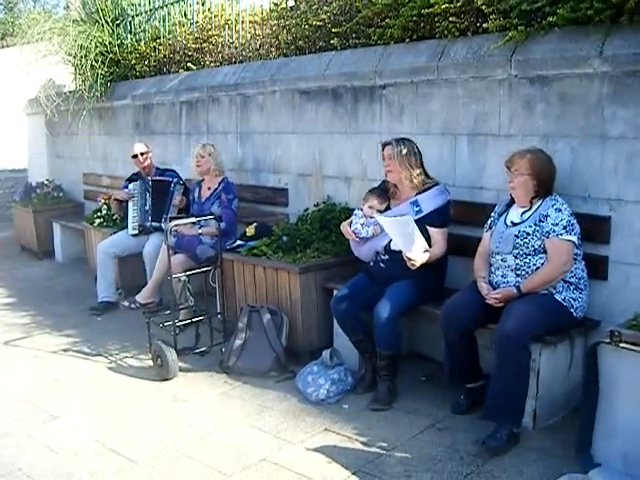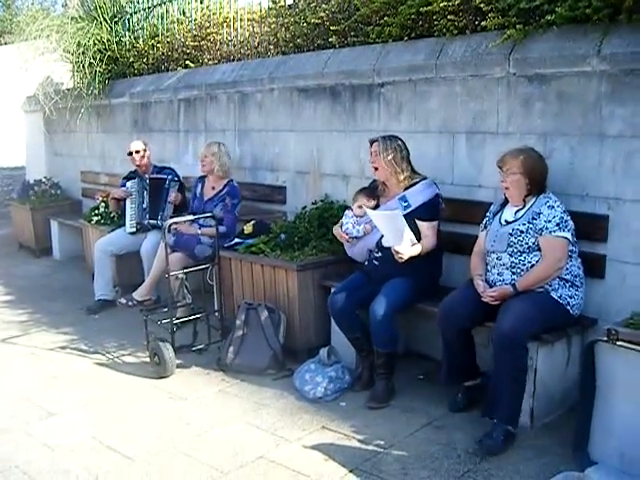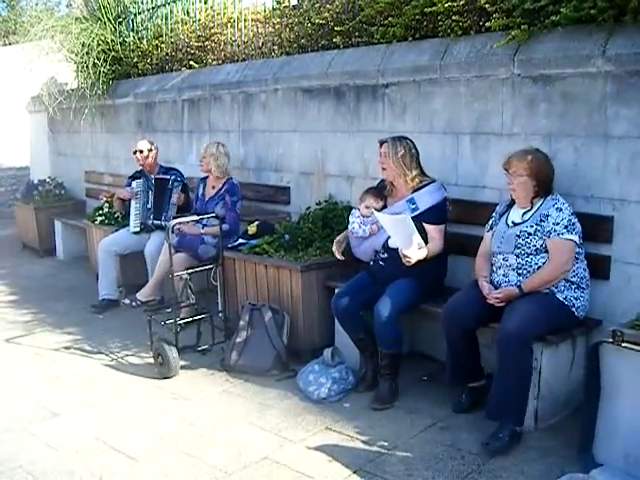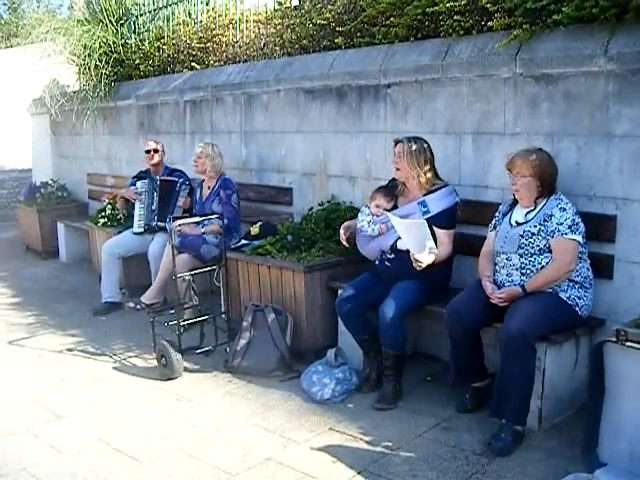
dt=0.5s
person 1, frame 1
left shoulder: (556, 211)
right shoulder: (503, 208)
left elbow: (560, 265)
right elbow: (483, 252)
left wrist: (516, 291)
right wrist: (482, 282)
left hip: (550, 294)
right hip: (498, 289)
left knee: (510, 332)
right knee: (452, 313)
left ankle: (507, 424)
right ankle: (473, 383)
person 1, frame 2
left shoulder: (549, 208)
right shoulder: (497, 209)
left elbow: (554, 263)
right elbow: (479, 251)
left wrist: (512, 289)
right wrist: (479, 280)
left hip: (546, 292)
right hip: (495, 287)
left knee: (508, 330)
right knee: (450, 311)
left ankle: (504, 423)
right ankle: (471, 381)
person 1, frame 3
left shoulder: (557, 211)
right shoulder: (503, 209)
left elbow: (561, 265)
right elbow: (484, 252)
left wrist: (518, 290)
right wrist: (484, 281)
left hip: (552, 294)
right hip: (500, 289)
left knee: (513, 331)
right knee: (454, 312)
left ankle: (510, 423)
right ankle: (474, 382)
person 1, frame 4
left shoulder: (560, 210)
right shoulder: (506, 209)
left elbow: (565, 265)
right elbow: (487, 252)
left wrist: (521, 290)
right wrist: (487, 281)
left hip: (555, 293)
right hip: (503, 288)
left knee: (516, 331)
right knee: (458, 312)
left ankle: (512, 423)
right ankle: (479, 382)
person 2, frame 1
left shoulder: (432, 196)
right shoulder: (385, 190)
left elbow: (440, 245)
left wrist: (423, 257)
right wrist: (348, 225)
left hip: (418, 276)
right hip: (380, 270)
left knee: (384, 312)
right knee: (340, 304)
left ankle: (387, 381)
right ankle: (371, 364)
person 2, frame 2
left shoulder: (421, 191)
right shoulder: (376, 189)
left elbow: (430, 239)
left wrist: (412, 250)
right wrist: (339, 228)
left hip: (413, 272)
right hip: (376, 268)
left knee: (379, 310)
right knee: (337, 302)
left ankle: (384, 379)
right ankle: (367, 362)
person 2, frame 3
left shoulder: (429, 193)
right shoulder: (383, 189)
left elbow: (437, 242)
left wrist: (420, 253)
right wrist: (343, 237)
left hip: (418, 274)
right hip: (381, 269)
left knee: (384, 311)
right knee: (341, 303)
left ankle: (388, 379)
right ankle: (371, 363)
person 2, frame 4
left shoulder: (439, 197)
right shoulder: (394, 187)
left elbow: (446, 245)
left wrist: (430, 257)
right wrist: (350, 225)
left hip: (422, 275)
right hip: (386, 269)
left knee: (389, 312)
right knee: (345, 303)
left ankle: (392, 380)
right ankle: (374, 363)
person 3, frame 1
left shoulder: (169, 176)
right shoulder: (131, 181)
left elbow: (186, 201)
right elbow: (117, 211)
left wrist: (182, 202)
right wrist: (116, 197)
left hip: (162, 229)
left knee: (150, 251)
right knee: (104, 248)
left ankle: (154, 299)
right ankle: (108, 298)
person 3, frame 2
left shoulder: (167, 174)
right shoulder: (129, 179)
left elbow: (183, 202)
right elbow: (115, 209)
left wrist: (178, 199)
right wrist: (113, 196)
left hip: (160, 227)
left knee: (147, 249)
right knee: (101, 246)
right ankle: (105, 296)
person 3, frame 3
left shoulder: (173, 175)
right shoulder: (135, 179)
left elbow: (187, 203)
right elbow: (120, 208)
left wrist: (181, 200)
right wrist: (118, 195)
left hip: (164, 228)
left knee: (151, 250)
right knee: (105, 246)
right ankle: (109, 296)
person 3, frame 4
left shoulder: (178, 176)
right shoulder: (139, 178)
left elbow: (191, 201)
right elbow: (122, 207)
left wrist: (187, 203)
right wrist: (122, 194)
left hip: (167, 229)
left knee: (155, 251)
right knee: (109, 248)
right ankle: (112, 299)
person 4, frame 1
left shoulder: (226, 187)
right shoulder: (197, 187)
left elbow: (228, 225)
right elbow: (193, 218)
left wrist: (197, 231)
right wrist: (185, 227)
left hip: (218, 243)
right hip: (198, 239)
left knee: (170, 242)
right knee: (177, 261)
left ankle: (149, 293)
person 4, frame 2
left shoulder: (231, 189)
right shoulder: (200, 182)
left elbow: (229, 229)
right elbow: (191, 213)
left wrist: (196, 230)
right wrist: (184, 225)
left hip: (214, 242)
right hip: (194, 237)
left knee: (168, 241)
right knee: (174, 258)
left ankle: (146, 291)
person 4, frame 3
left shoulder: (230, 187)
right shoulder: (202, 183)
left elbow: (232, 227)
left wrist: (200, 230)
right wrist: (188, 225)
left hip: (218, 241)
right hip: (199, 237)
left knee: (172, 242)
right knee: (178, 259)
left ankle: (150, 291)
person 4, frame 4
left shoulder: (225, 184)
right shoulder: (199, 187)
left elbow: (230, 222)
left wrist: (200, 230)
right wrist: (188, 227)
left hip: (222, 241)
right hip: (202, 239)
left knee: (174, 243)
right knee: (181, 259)
left ankle: (154, 294)
right ankle: (188, 309)
